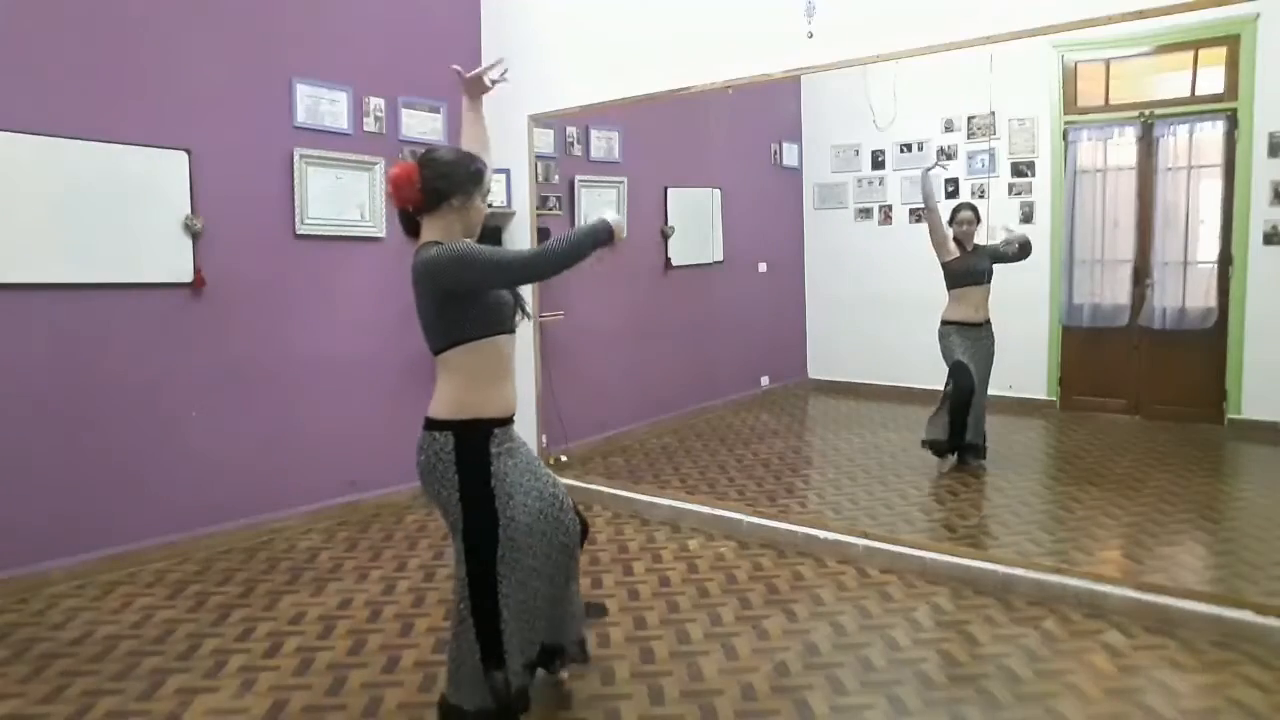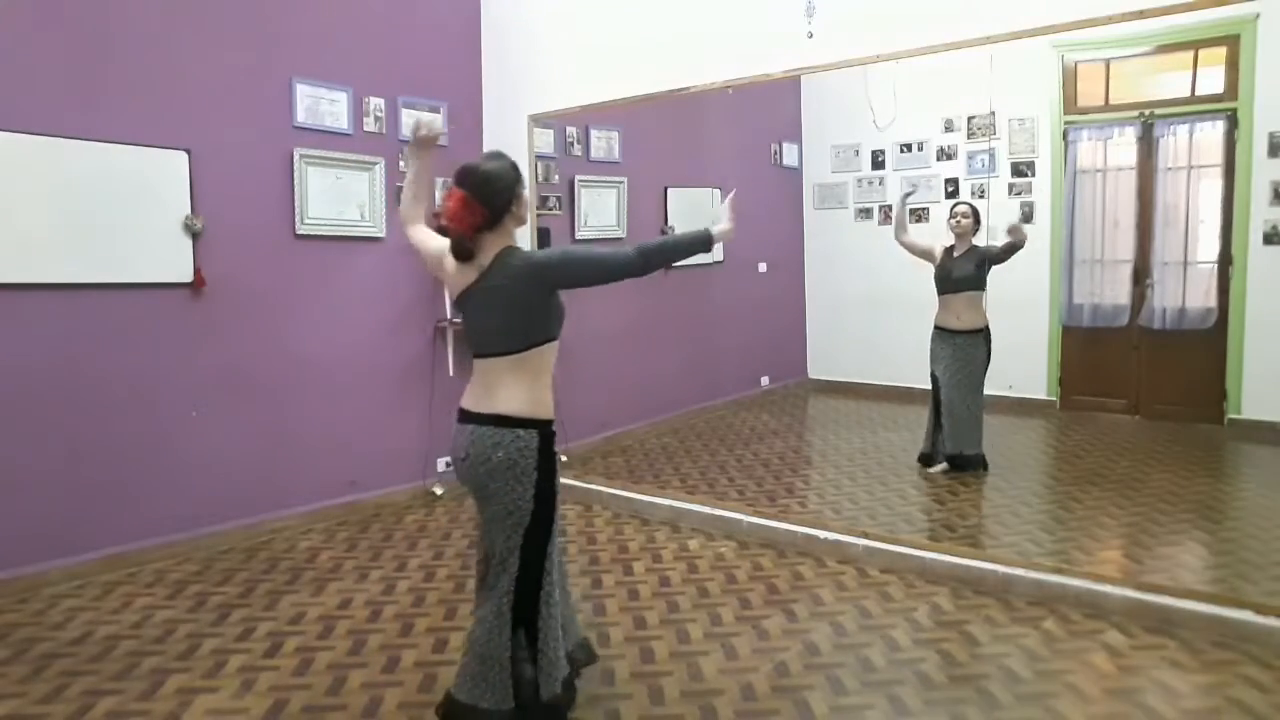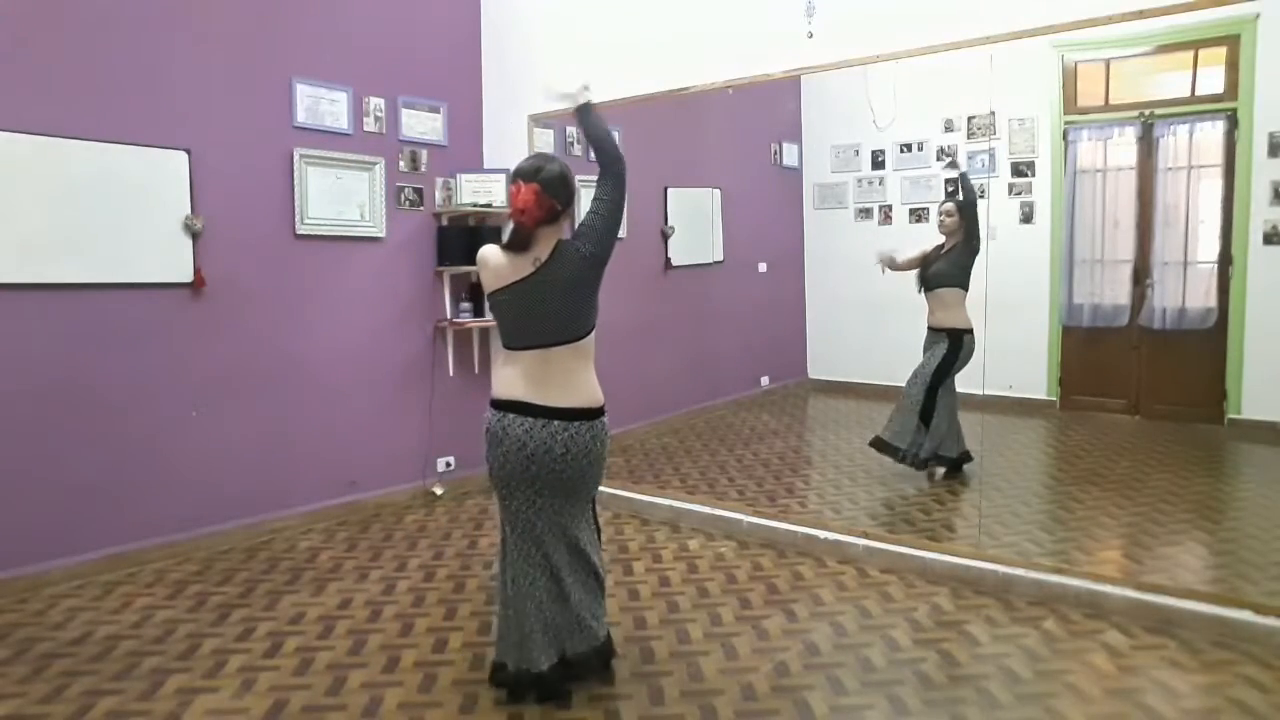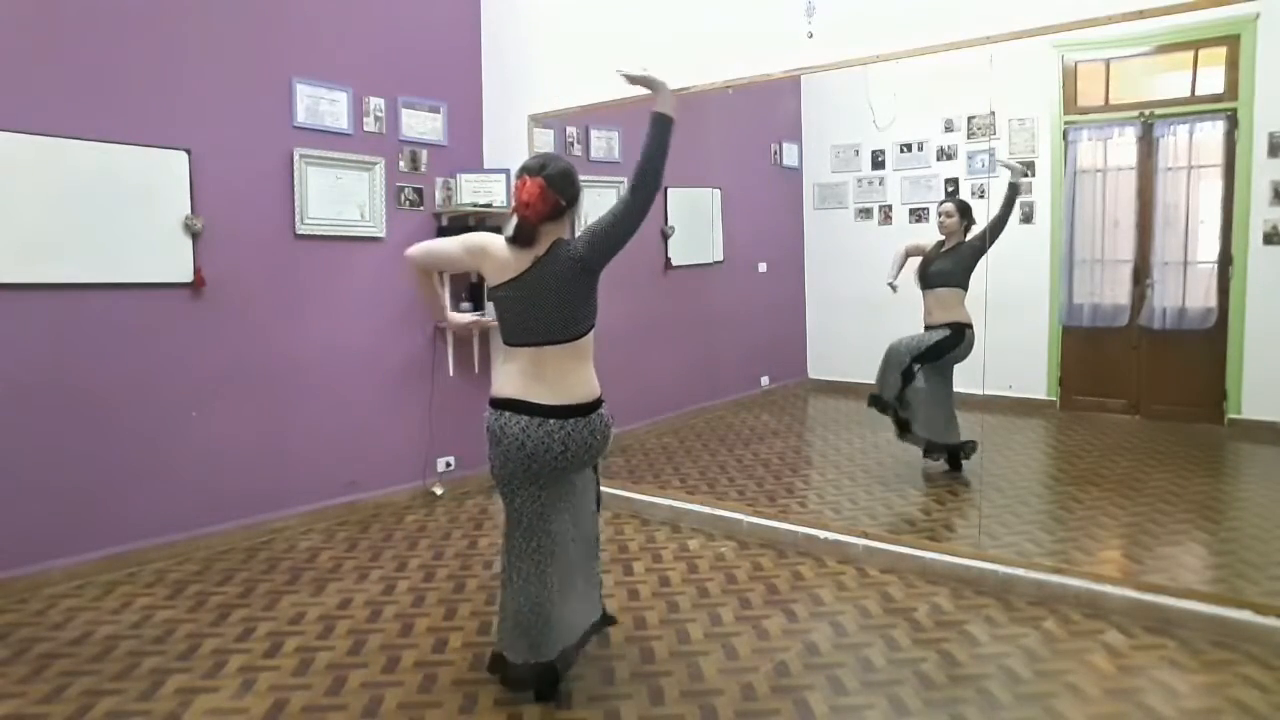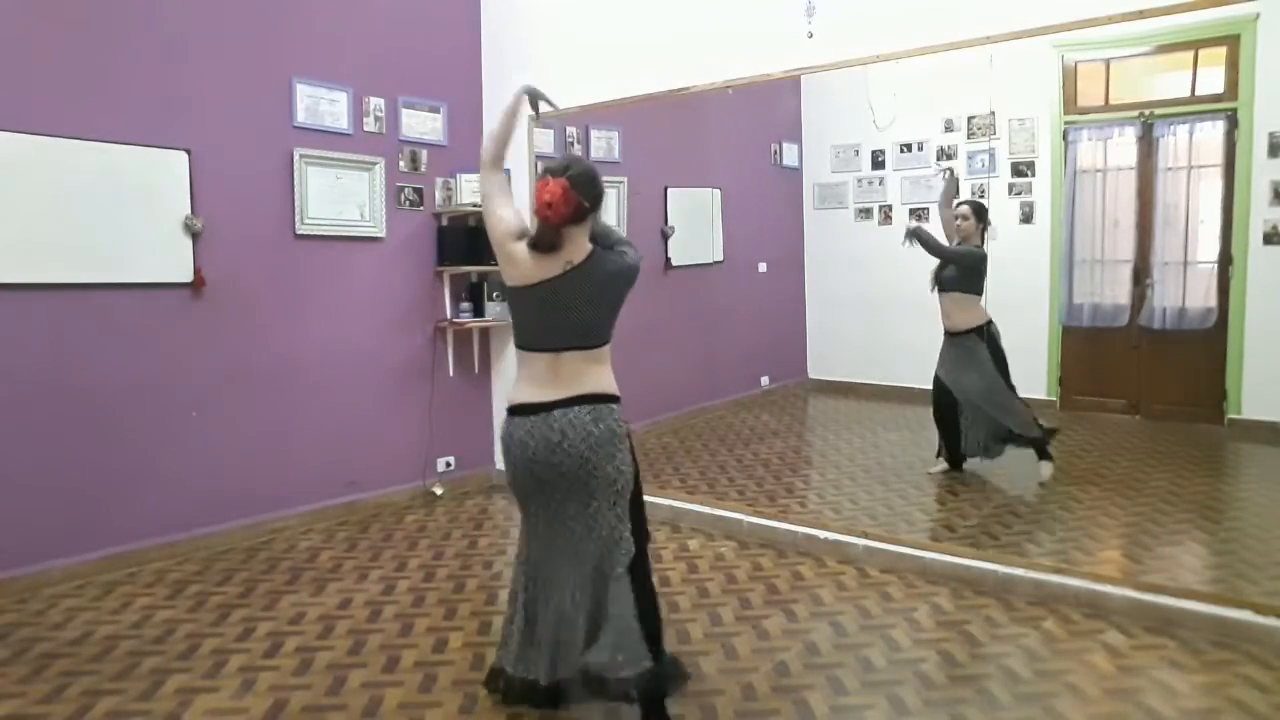
dt=1s
person 1, frame 1
left shoulder: (453, 253)
right shoulder: (440, 263)
left elbow: (469, 165)
right elbow: (532, 263)
left wrist: (474, 103)
right wrist: (608, 230)
left hip: (493, 437)
right hip: (463, 443)
left knee: (554, 526)
right knee: (486, 568)
left ankle: (535, 650)
person 1, frame 2
left shoulder: (452, 263)
right shoulder: (533, 269)
left elbow: (413, 221)
right elbow: (632, 260)
left wrist: (421, 157)
right wrist: (711, 236)
left hip: (473, 431)
right hip: (517, 439)
left knee: (520, 555)
right knee: (518, 572)
person 1, frame 3
left shoulder: (490, 263)
right shoulder: (583, 258)
right elbow: (615, 173)
right wrist: (585, 107)
left hip: (509, 426)
right hip: (577, 429)
left knee: (525, 541)
right knee: (571, 534)
left ankle: (533, 667)
right ankle: (574, 655)
person 1, frame 4
left shoulder: (489, 253)
right shoulder: (582, 257)
left elbow: (416, 256)
right elbow: (643, 192)
left wrist: (444, 312)
right wrist: (662, 109)
left hip: (511, 426)
right hip: (577, 428)
left knee: (529, 542)
left ankle: (536, 665)
person 1, frame 5
left shoulder: (514, 255)
right shoulder: (615, 270)
left elbow: (489, 168)
left wrist: (518, 99)
right wrist: (591, 216)
left hip: (527, 432)
right hip: (594, 428)
left knee: (543, 553)
right knee: (621, 560)
person 2, frame 1
left shoulder: (987, 252)
right shoulder: (946, 248)
left elbow: (1021, 253)
right elbow: (930, 210)
left wrist: (1020, 240)
right wrist: (926, 175)
left hip: (983, 332)
right hip: (954, 330)
left knee: (976, 391)
right knee: (963, 384)
left ankle: (969, 448)
right ankle: (950, 446)
person 2, frame 2
left shoulder: (983, 254)
right shoulder: (938, 254)
left elbow: (1006, 251)
right elbow: (901, 236)
left wrist: (1018, 239)
right wrist: (903, 202)
left hip: (976, 337)
right hip: (943, 337)
left knee: (969, 396)
right knee: (943, 395)
left ankle: (968, 457)
right ankle: (946, 454)
person 2, frame 3
left shoulder: (967, 249)
right shoulder: (933, 253)
left elbow: (971, 204)
right elbow: (901, 264)
left wrist: (961, 172)
right wrist: (887, 260)
left hip: (956, 337)
right hip: (934, 336)
left knee: (921, 387)
right knee: (940, 393)
left ankle: (920, 452)
right ankle: (949, 457)
person 2, frame 4
left shoulder: (971, 249)
right shoulder: (933, 249)
left elbow: (1002, 216)
right elbow: (904, 249)
left wrist: (1014, 181)
right wrist: (892, 275)
left hip: (956, 332)
right hip: (934, 333)
left knee: (900, 350)
right knee: (937, 395)
left ankle: (902, 414)
right ankle: (952, 460)
person 2, frame 5
left shoulder: (976, 255)
right shoulder: (956, 245)
left elbow: (937, 251)
right elbow: (944, 208)
left wrist: (915, 230)
right wrist: (950, 181)
left hip: (978, 336)
right hip: (953, 341)
left knee: (1002, 397)
right knee: (944, 400)
left ankle: (1043, 452)
right ankle: (952, 458)
